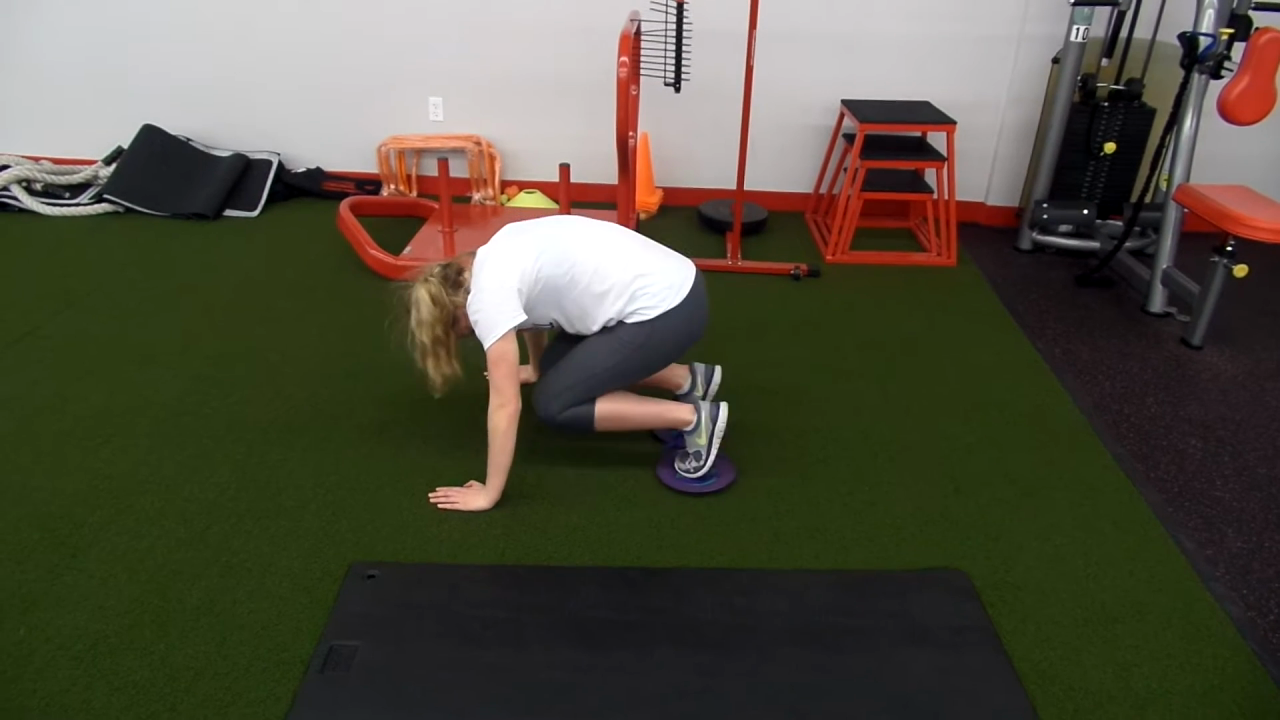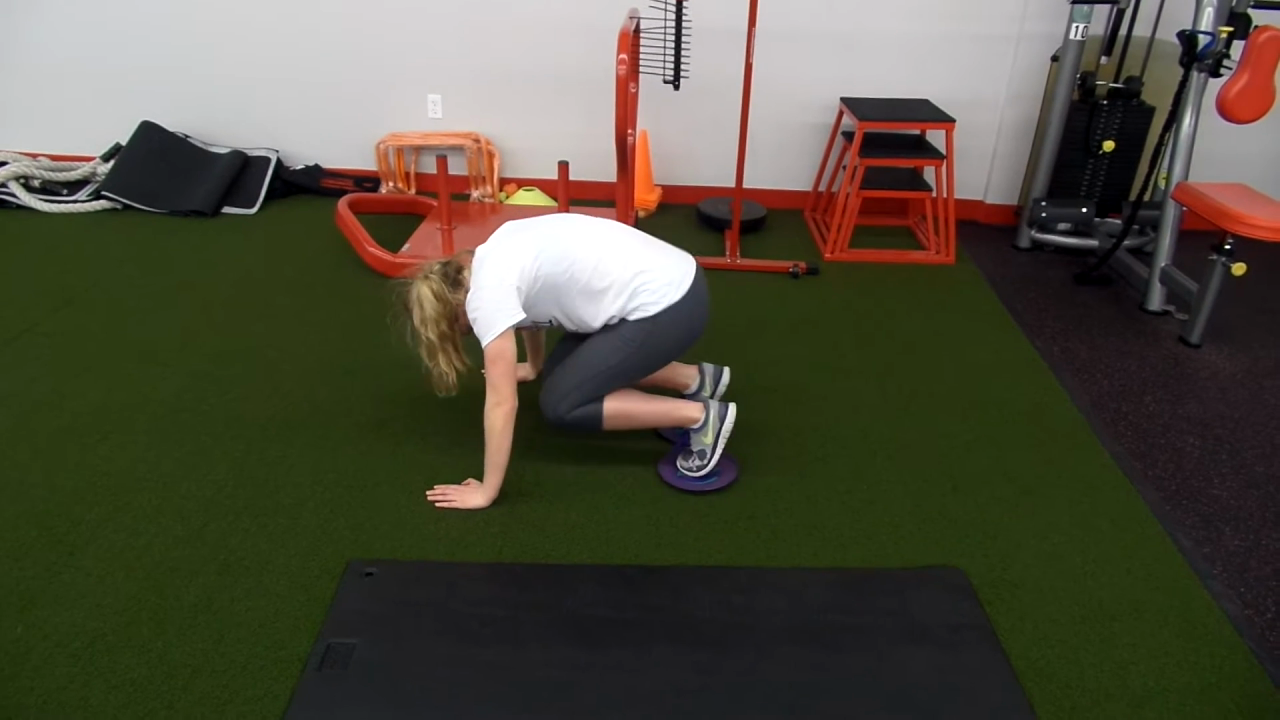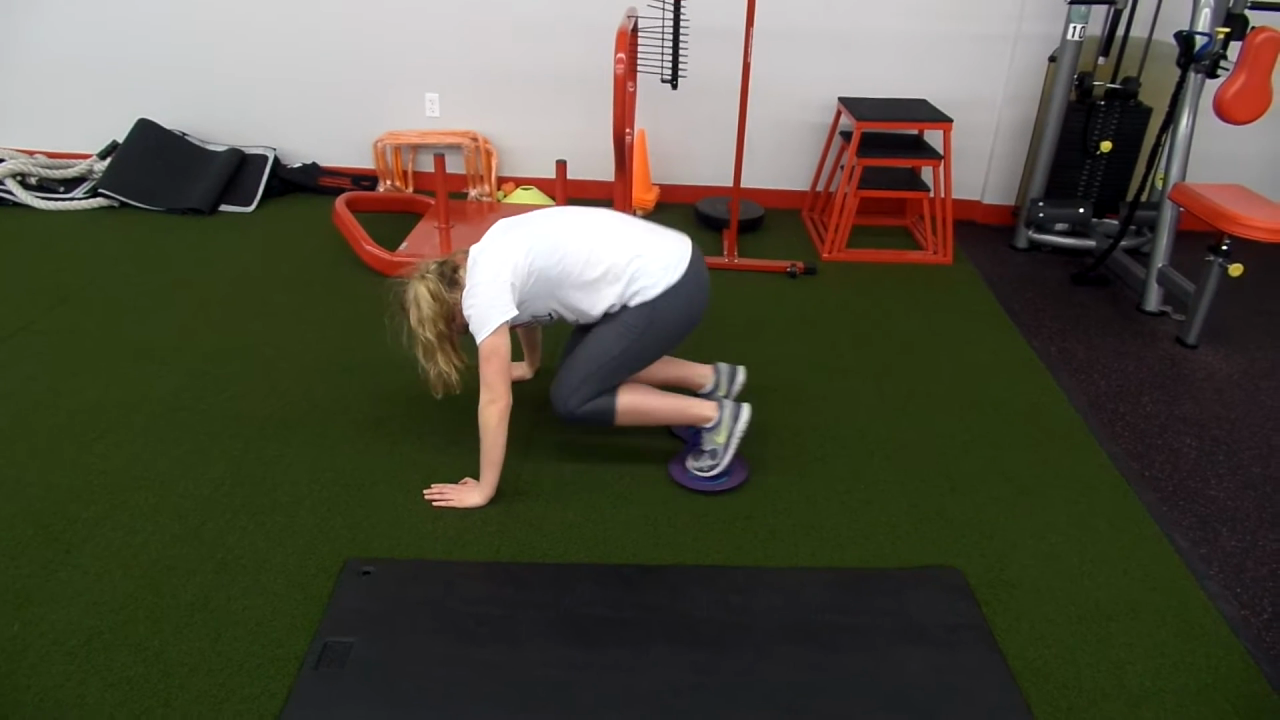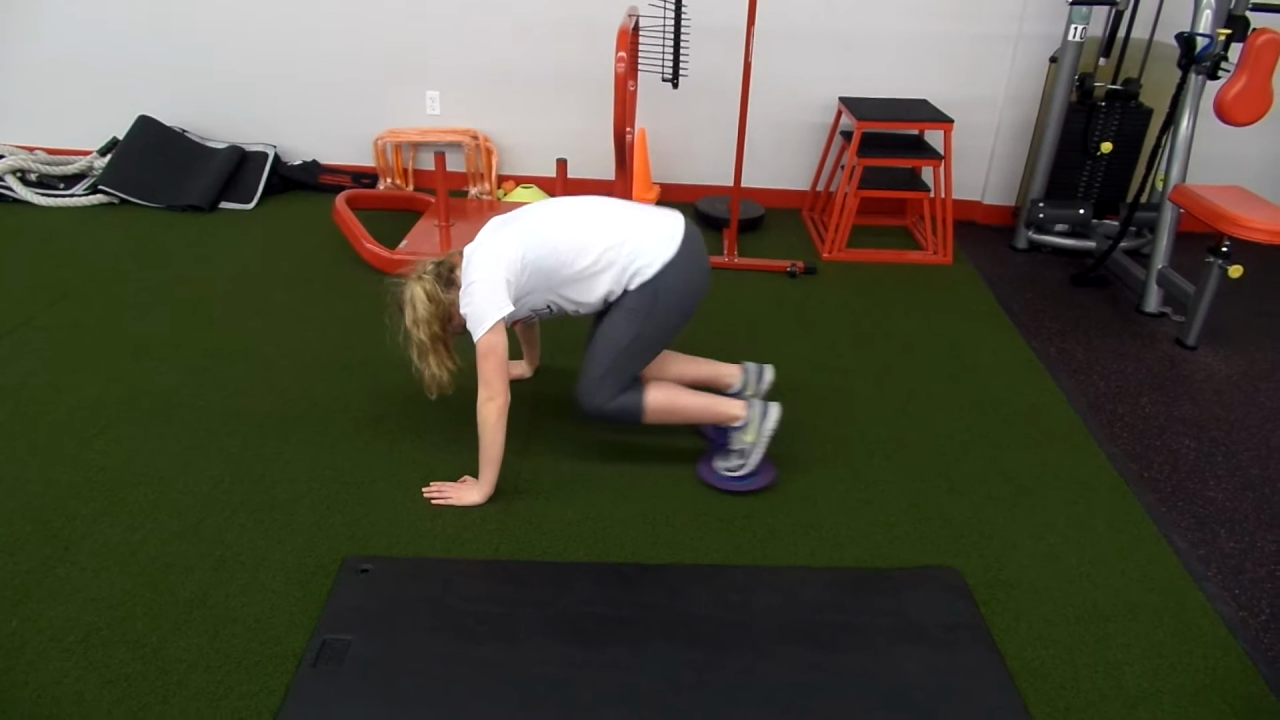
dt=0.1s
person 1, frame 1
left shoulder: (487, 295)
right shoulder: (490, 259)
left elbow: (505, 404)
left wrist: (489, 494)
right wrist: (535, 367)
left hip: (669, 308)
right hip: (666, 280)
left knee: (553, 405)
right knee: (557, 366)
left ankle: (691, 417)
right ankle: (685, 379)
person 1, frame 2
left shoulder: (487, 294)
right shoulder: (490, 257)
left elbow: (501, 403)
left wrist: (487, 491)
right wrist: (534, 365)
left hip: (668, 304)
right hip: (670, 279)
left knee: (560, 405)
right knee: (564, 369)
left ankle: (700, 416)
right ankle: (694, 379)
person 1, frame 3
left shoulder: (481, 291)
right shoulder: (487, 254)
left elbow: (496, 400)
left wrist: (484, 490)
right wrist: (530, 364)
left hip: (667, 289)
right hip: (671, 263)
left knee: (571, 400)
right knee: (590, 367)
left ankle: (712, 414)
right ankle: (708, 378)
person 1, frame 4
left shoulder: (477, 290)
right shoulder: (478, 258)
left elbow: (494, 398)
left wrist: (481, 488)
right wrist: (530, 362)
left hip: (660, 266)
right hip: (664, 238)
left knee: (599, 398)
right knee: (615, 367)
left ankle: (742, 414)
right ankle: (738, 378)
